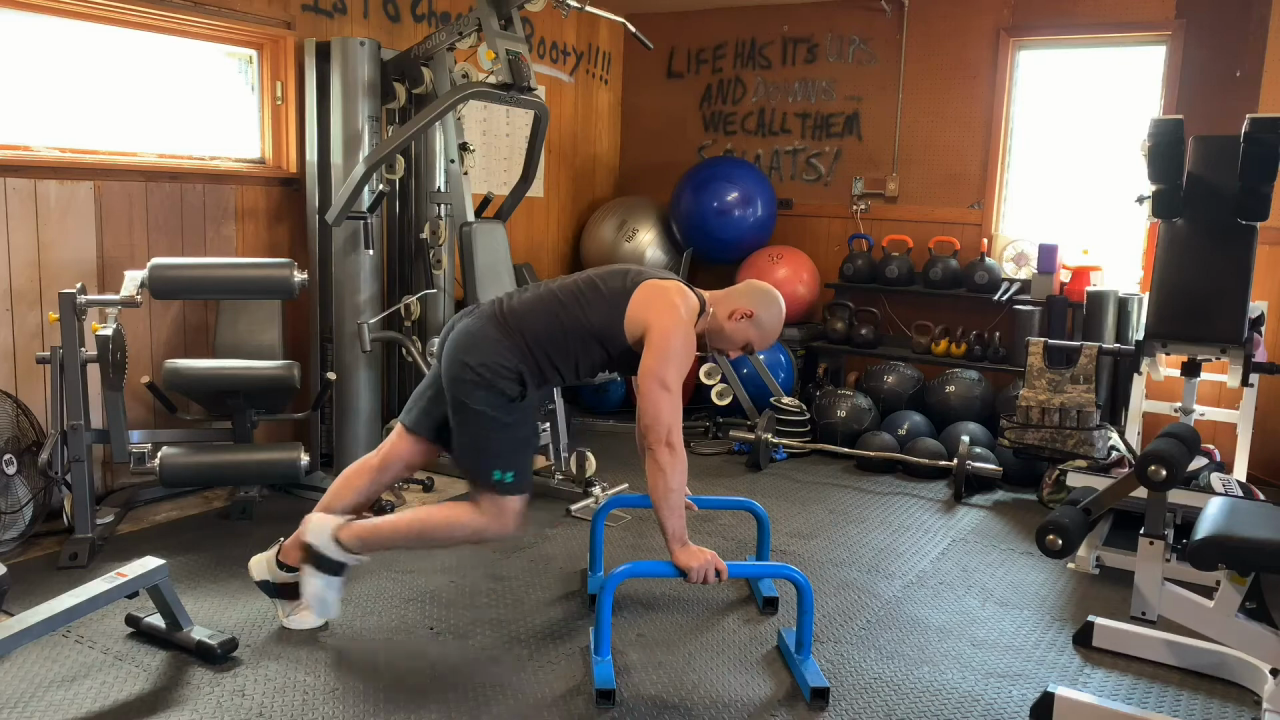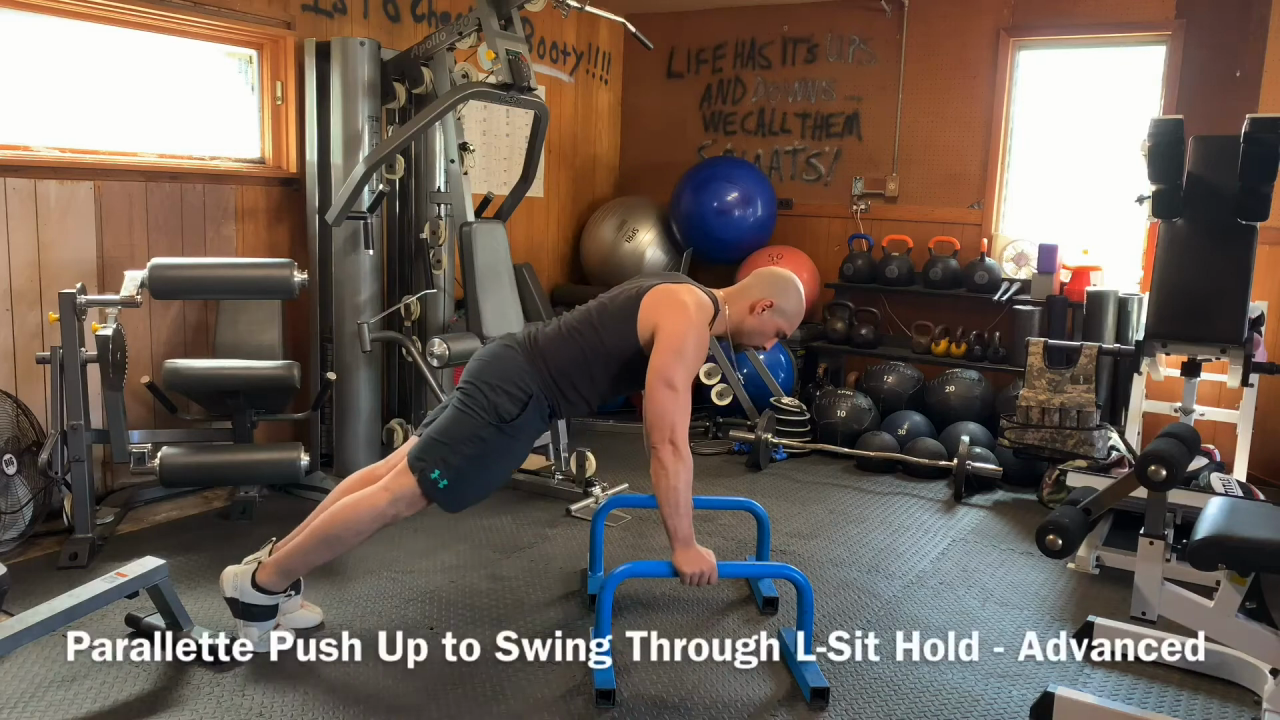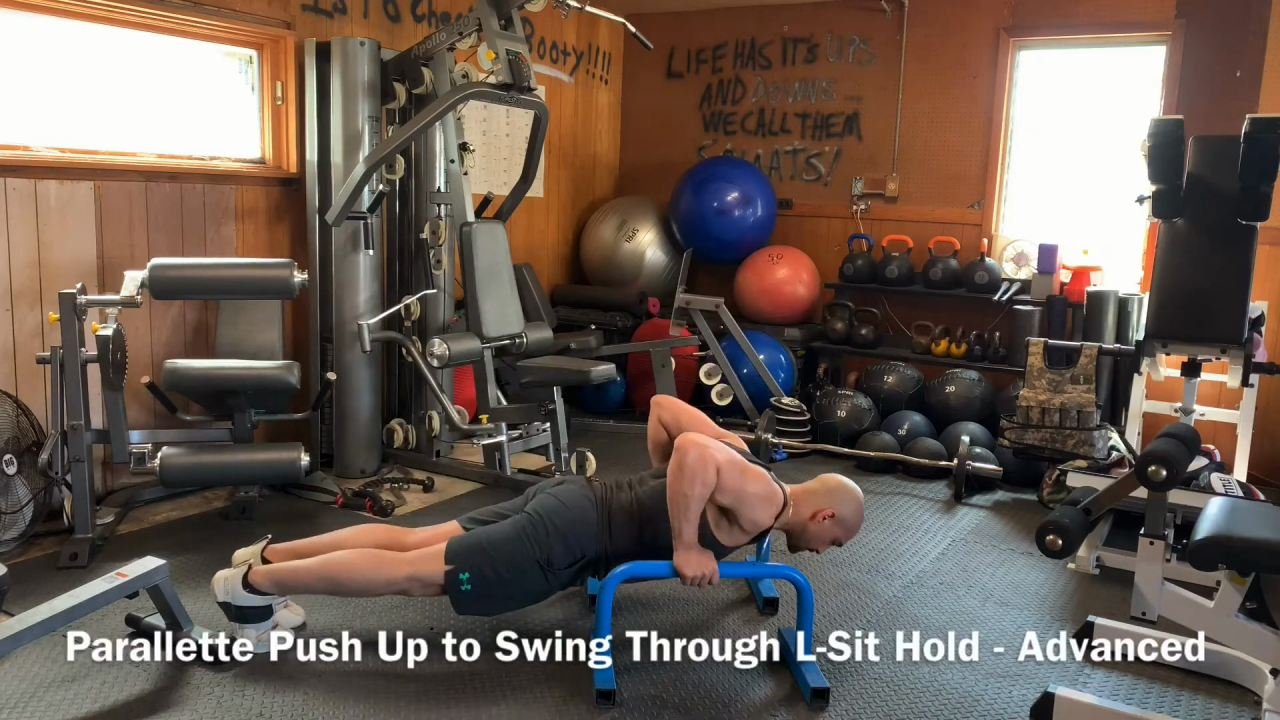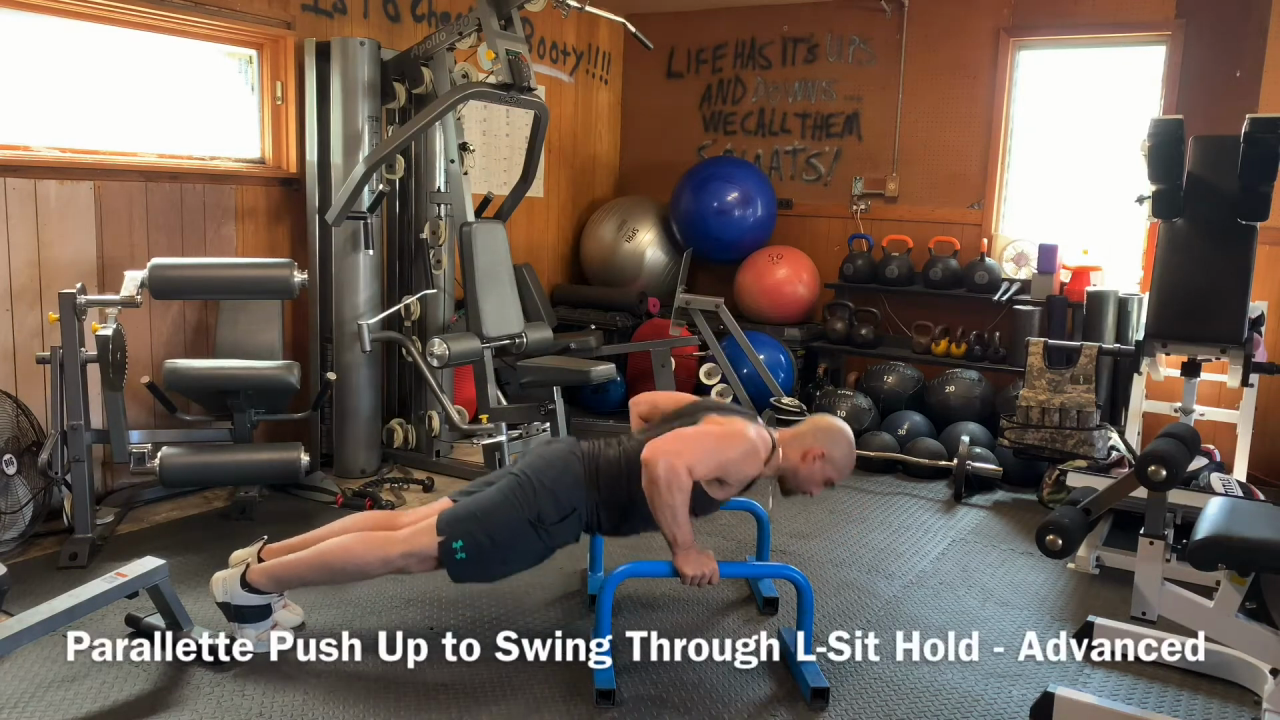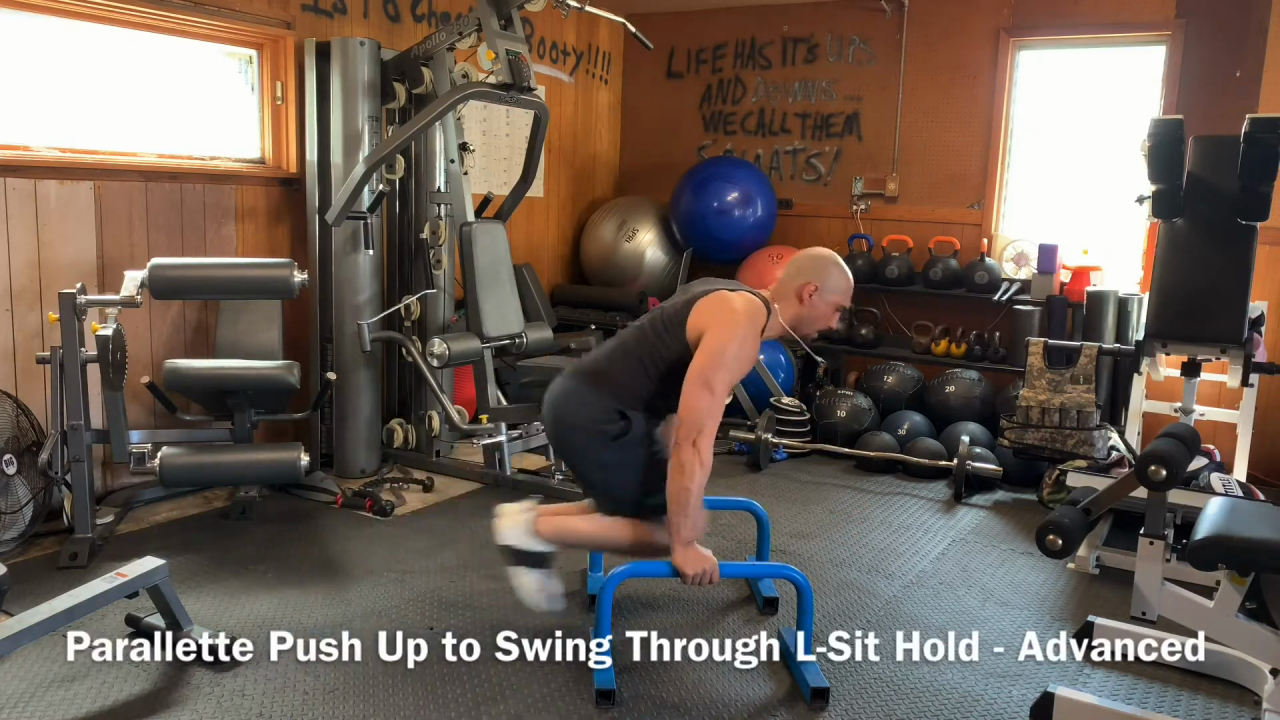
dt=1s
person 1, frame 1
left shoulder: (667, 299)
right shoulder: (677, 322)
left elbow: (650, 416)
right elbow: (664, 440)
left wrist: (663, 486)
right wrist: (679, 544)
left hip: (478, 334)
right hip: (496, 364)
left knee: (393, 459)
right knee: (496, 518)
left ankle: (289, 564)
right ankle: (336, 543)
person 1, frame 2
left shoulder: (683, 299)
right shoulder: (688, 321)
left elbow: (658, 417)
right elbow: (669, 442)
left wrist: (671, 489)
right wrist: (684, 545)
left hip: (511, 371)
right hip: (515, 393)
left knee: (396, 469)
right knee: (399, 495)
left ankle: (277, 561)
right ankle: (259, 585)
person 1, frame 3
left shoulder: (740, 457)
right shoulder: (762, 502)
left elbow: (663, 407)
right elbow: (692, 452)
right wrist: (685, 545)
left hip: (570, 502)
right hip: (568, 539)
left knee: (416, 541)
right knee: (414, 575)
left ankle: (268, 555)
right ankle: (252, 582)
person 1, frame 4
left shoulder: (734, 414)
right shoulder: (747, 447)
left elbow: (641, 405)
right elbow: (660, 465)
right wrist: (685, 547)
left hip: (561, 468)
right hip: (559, 497)
left knee: (414, 521)
right knee: (409, 550)
left ankle: (266, 553)
right ankle: (249, 583)
person 1, frame 5
left shoulder: (730, 303)
right shoulder: (739, 332)
right elbow: (695, 436)
left wrist: (680, 482)
right wrist: (684, 545)
left hip: (585, 404)
right hip: (588, 417)
left knee: (683, 509)
right knee: (679, 531)
left ankle: (537, 522)
right ankle: (535, 530)
